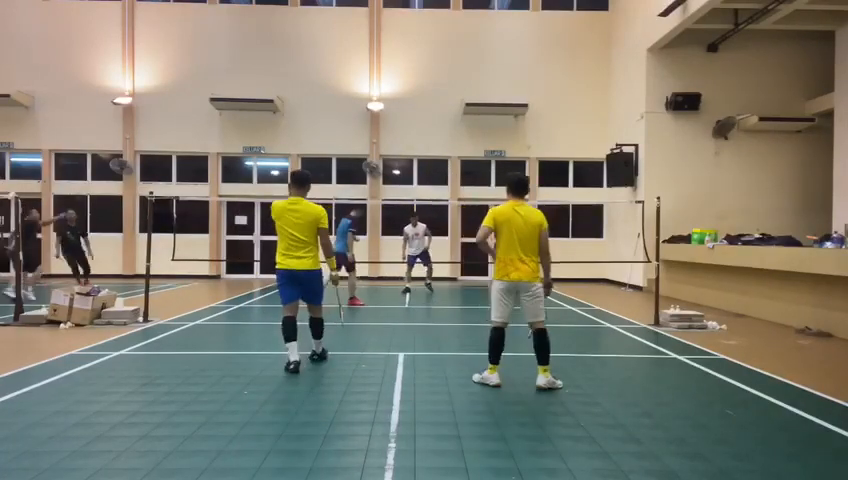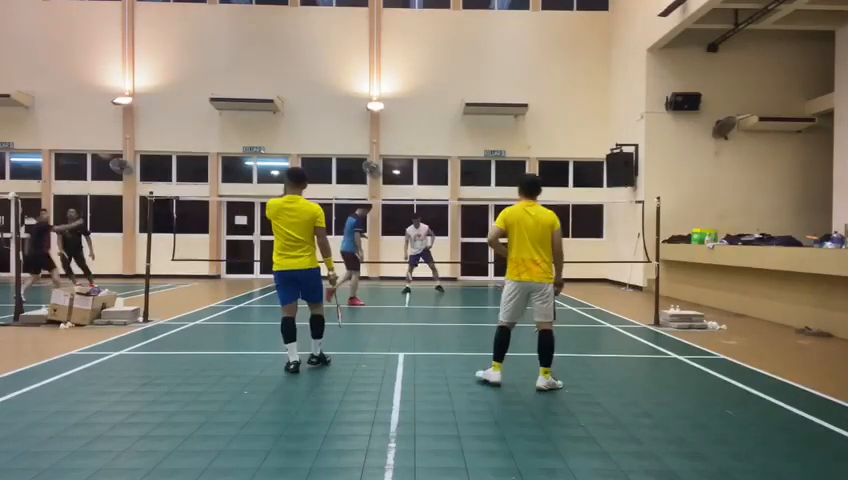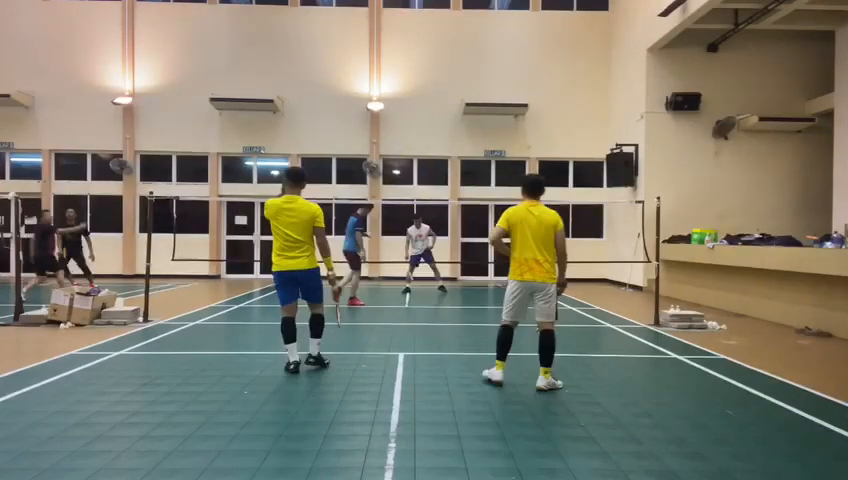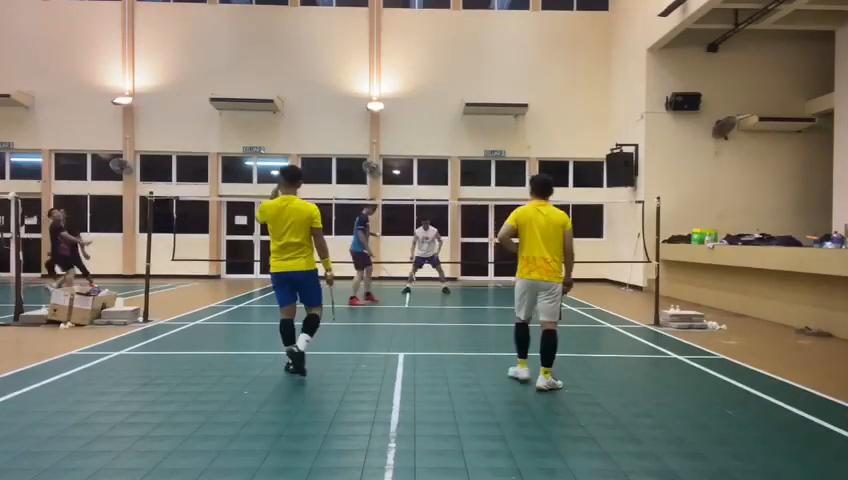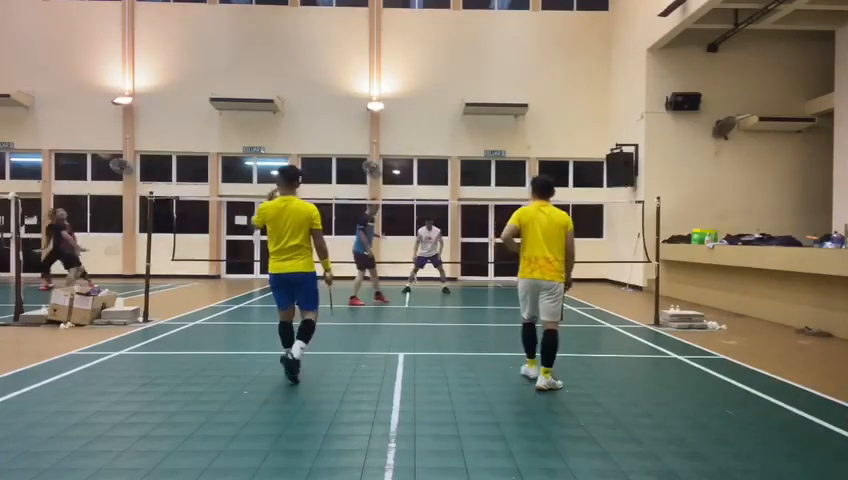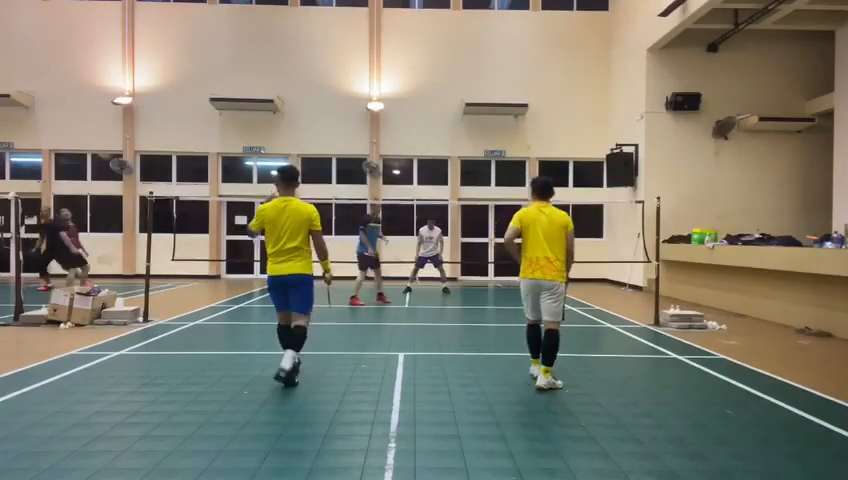
dt=0.1s
person 1, frame 1
left shoulder: (496, 212)
right shoulder: (538, 216)
left elbow: (480, 239)
right elbow: (544, 251)
left wrist: (492, 253)
right wrist: (547, 277)
left hip: (504, 278)
right hip: (530, 279)
left knee: (498, 325)
right knee: (538, 326)
left ankle: (492, 373)
right ankle: (544, 375)
person 1, frame 2
left shoulder: (508, 213)
right shoulder: (550, 216)
left elbow: (492, 239)
right elbow: (558, 251)
left wrist: (506, 253)
right wrist: (558, 276)
left hip: (516, 278)
right hip: (543, 279)
left knee: (505, 324)
right knee: (545, 326)
left ankle: (495, 371)
right ankle: (545, 376)
person 1, frame 3
left shoulder: (511, 213)
right shoulder: (553, 216)
left elbow: (494, 239)
right elbow: (561, 251)
left wrist: (510, 253)
right wrist: (562, 276)
left hip: (519, 278)
right hip: (546, 279)
left knee: (508, 323)
right knee: (546, 327)
left ankle: (498, 370)
right ankle: (545, 377)
person 1, frame 4
left shoulder: (520, 213)
right shoulder: (562, 217)
left elbow: (502, 237)
right elbow: (569, 252)
left wrist: (518, 250)
right wrist: (568, 276)
left hip: (526, 276)
right hip: (552, 278)
left knee: (522, 320)
right knee: (549, 326)
left ankle: (521, 367)
right ankle: (545, 376)
person 1, frame 5
left shoulder: (522, 213)
right shoulder: (563, 217)
left elbow: (505, 237)
right elbow: (570, 251)
left wrist: (520, 251)
right wrist: (568, 275)
left hip: (528, 276)
right hip: (553, 278)
left knee: (528, 321)
right knee: (551, 326)
left ankle: (531, 366)
right ankle: (545, 376)
person 1, frame 6
left shoulder: (523, 214)
right shoulder: (563, 217)
left elbow: (507, 240)
right elbow: (570, 252)
left wrist: (520, 259)
right wrist: (565, 272)
left hip: (529, 276)
right hip: (554, 277)
left knee: (533, 321)
right knee: (552, 325)
left ankle: (536, 365)
right ankle: (545, 375)
person 2, frame 1
left shoulder: (277, 207)
right shoulder: (318, 211)
right elbow: (325, 242)
left wrist: (290, 197)
right wrist: (333, 269)
left hip: (285, 268)
right hip: (310, 268)
left knee: (289, 313)
right knee: (315, 310)
left ankle: (293, 359)
right ankle: (317, 351)
person 2, frame 2
left shoulder: (272, 206)
right shoulder: (314, 209)
right elbow: (322, 241)
left wrist: (285, 195)
right wrist: (331, 269)
left hip: (282, 269)
right hip: (308, 267)
left knee: (288, 313)
right knee: (316, 310)
left ankle: (293, 359)
right ankle: (316, 353)
person 2, frame 3
left shoulder: (271, 206)
right shoulder: (313, 209)
right elbow: (321, 241)
left wrist: (283, 194)
right wrist: (330, 269)
left hip: (282, 269)
right hip: (307, 268)
left knee: (288, 313)
right knee: (317, 309)
left ankle: (293, 360)
right ankle: (314, 354)
person 2, frame 4
left shoulder: (267, 207)
right shoulder: (310, 209)
left elbow: (260, 219)
right elbow: (319, 242)
left wrist: (274, 199)
right wrist: (328, 269)
left hip: (279, 270)
right hip: (305, 269)
left knee: (287, 315)
right knee: (314, 310)
left ankle: (292, 359)
right ankle: (300, 347)
person 2, frame 5
left shoulder: (266, 208)
right shoulder: (309, 209)
left elbow: (255, 224)
right elbow: (319, 243)
right wrist: (327, 269)
left hip: (277, 271)
right hip: (304, 270)
left knee: (285, 317)
right knee: (310, 315)
left ankle: (291, 356)
right ankle: (294, 354)
person 2, frame 6
left shoulder: (264, 210)
right shoulder: (309, 211)
left elbow: (252, 232)
right elbow: (319, 244)
right wrist: (326, 269)
left hip: (275, 273)
right hip: (301, 272)
left knee: (284, 320)
right knee: (300, 321)
left ankle: (290, 362)
right ankle: (286, 367)
